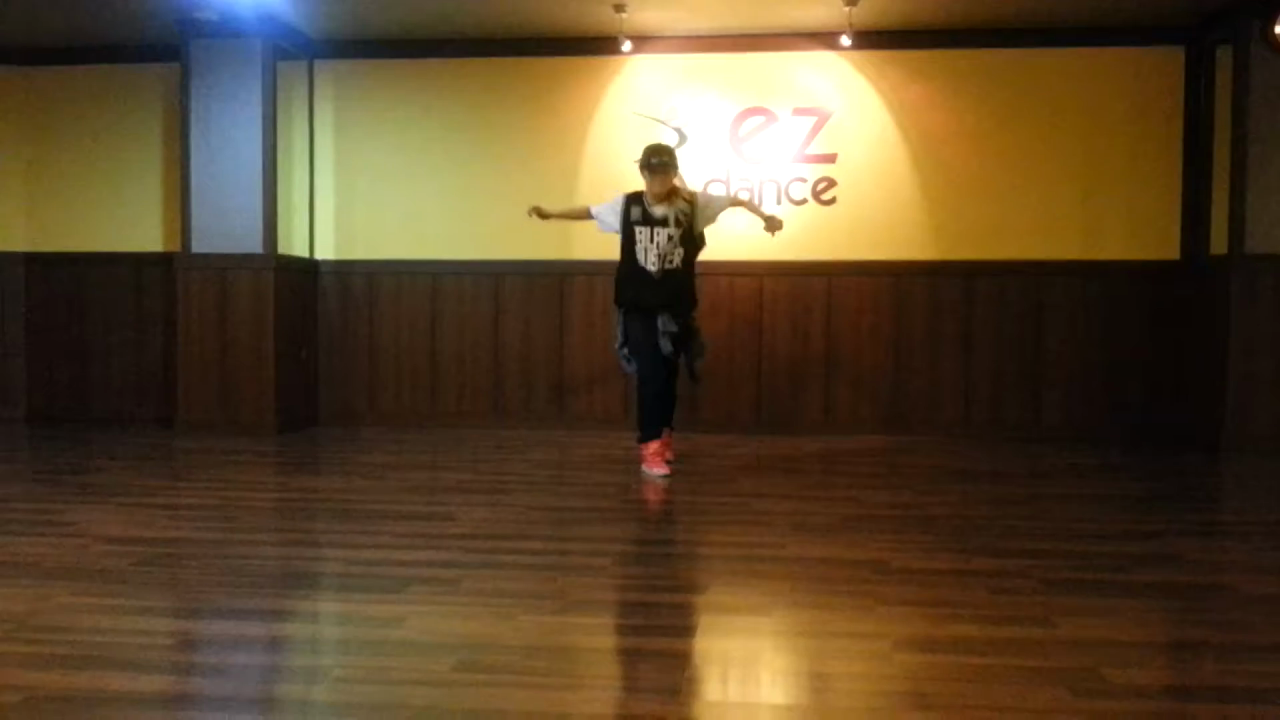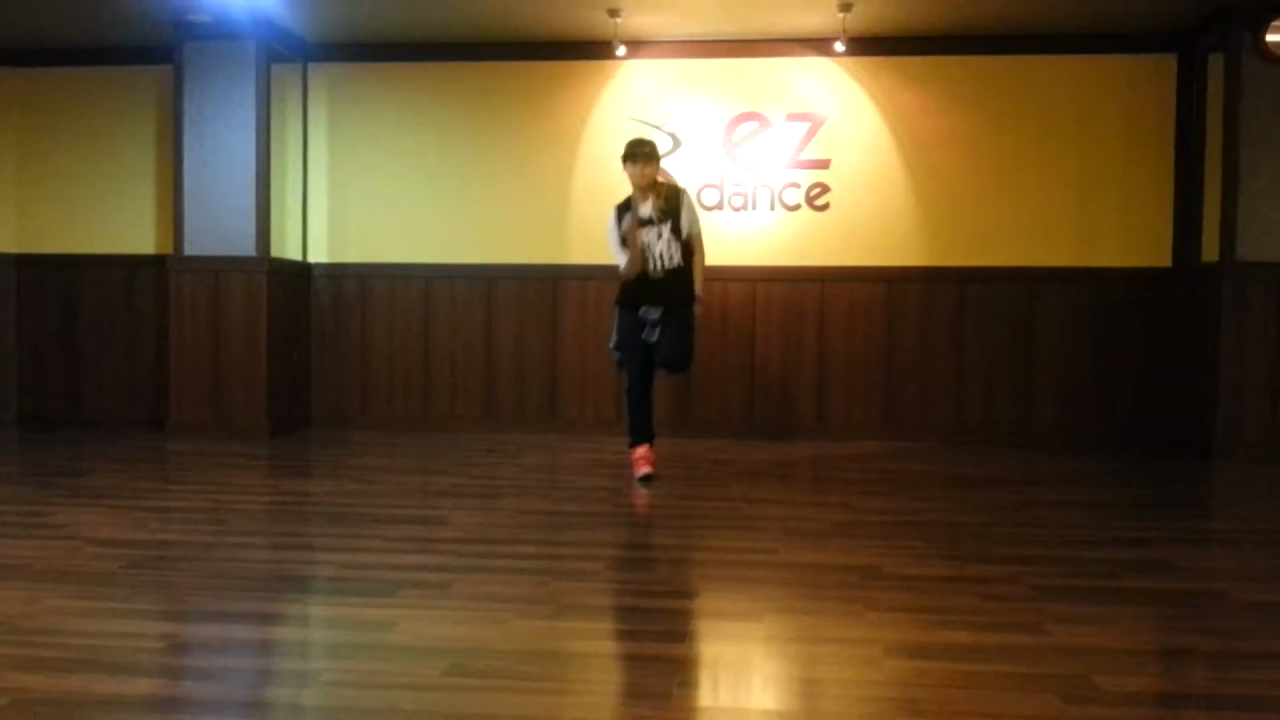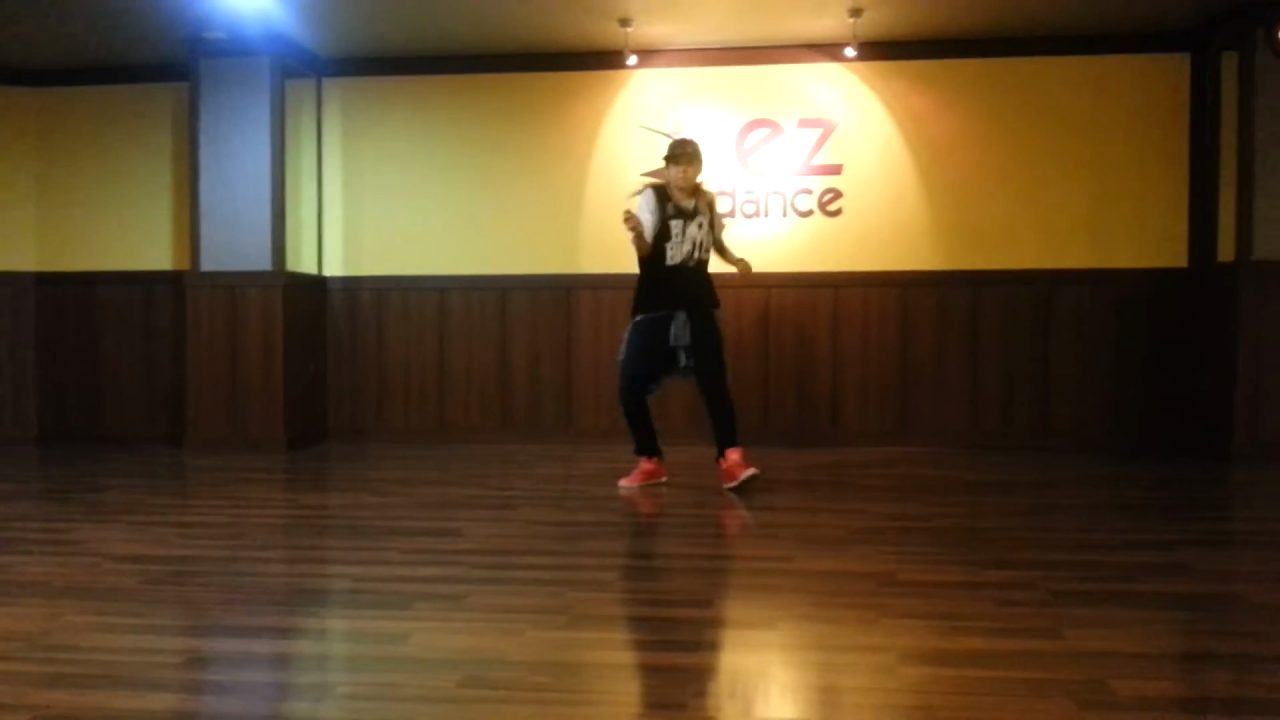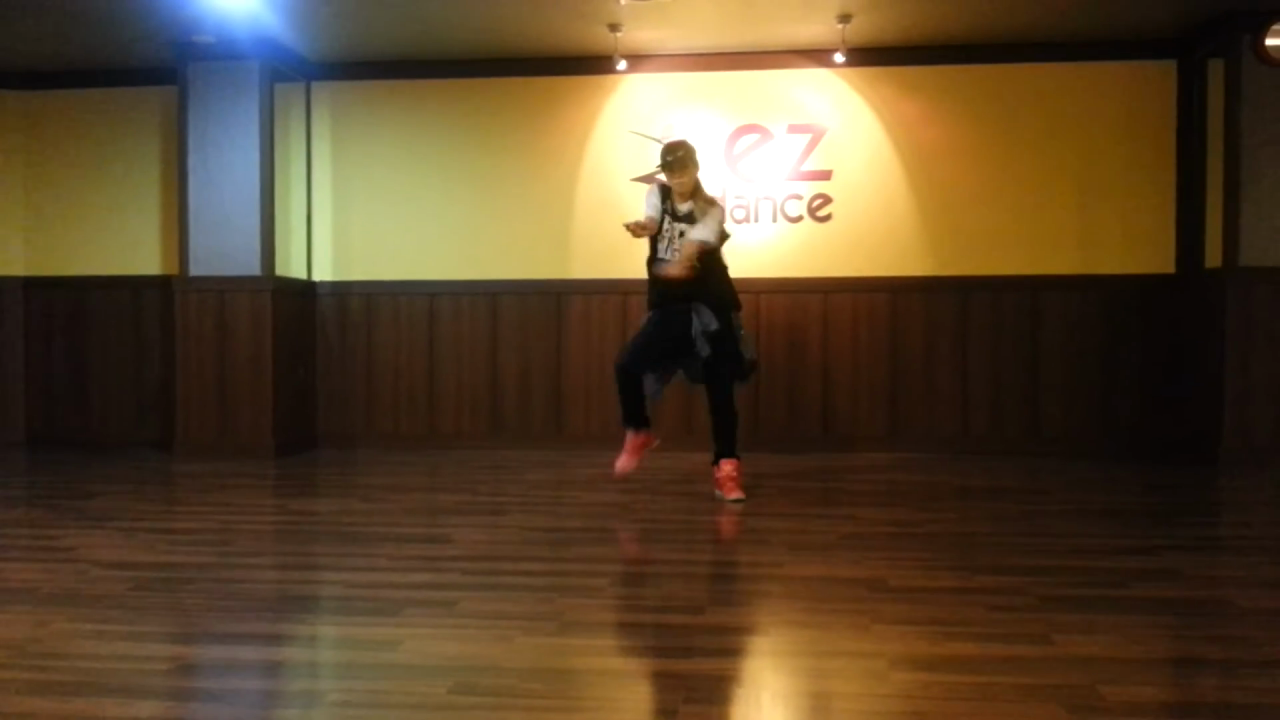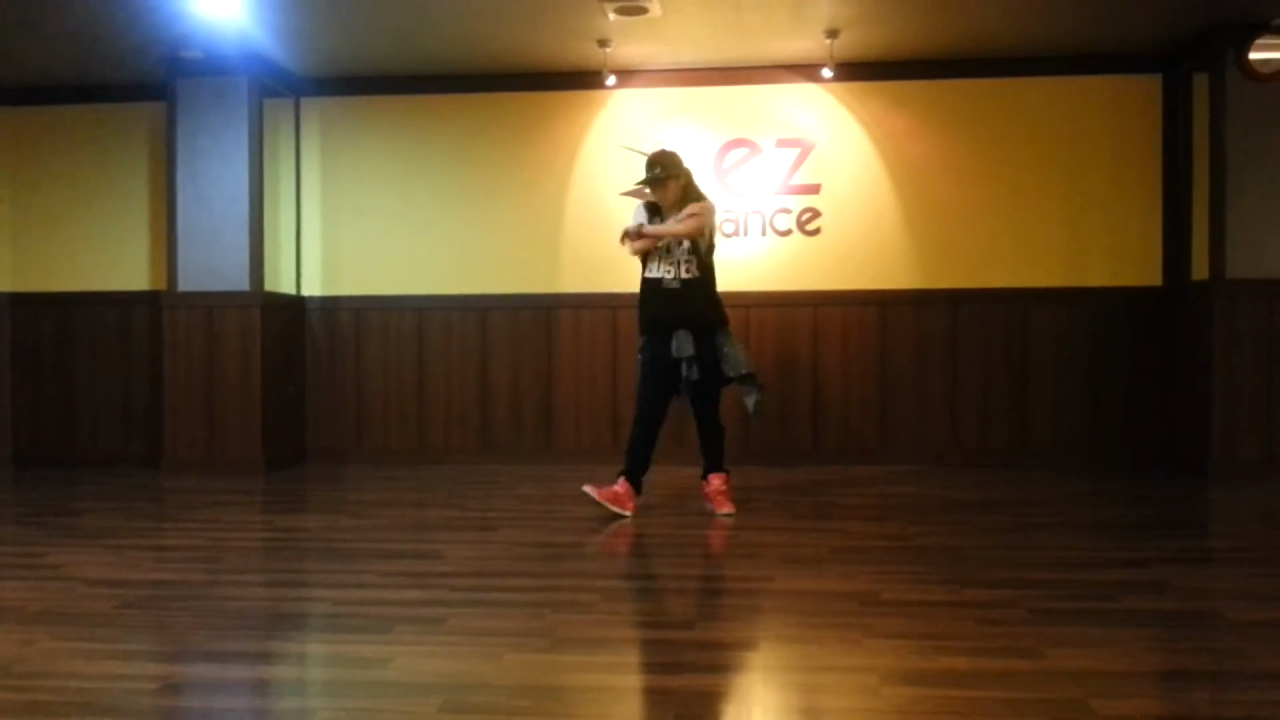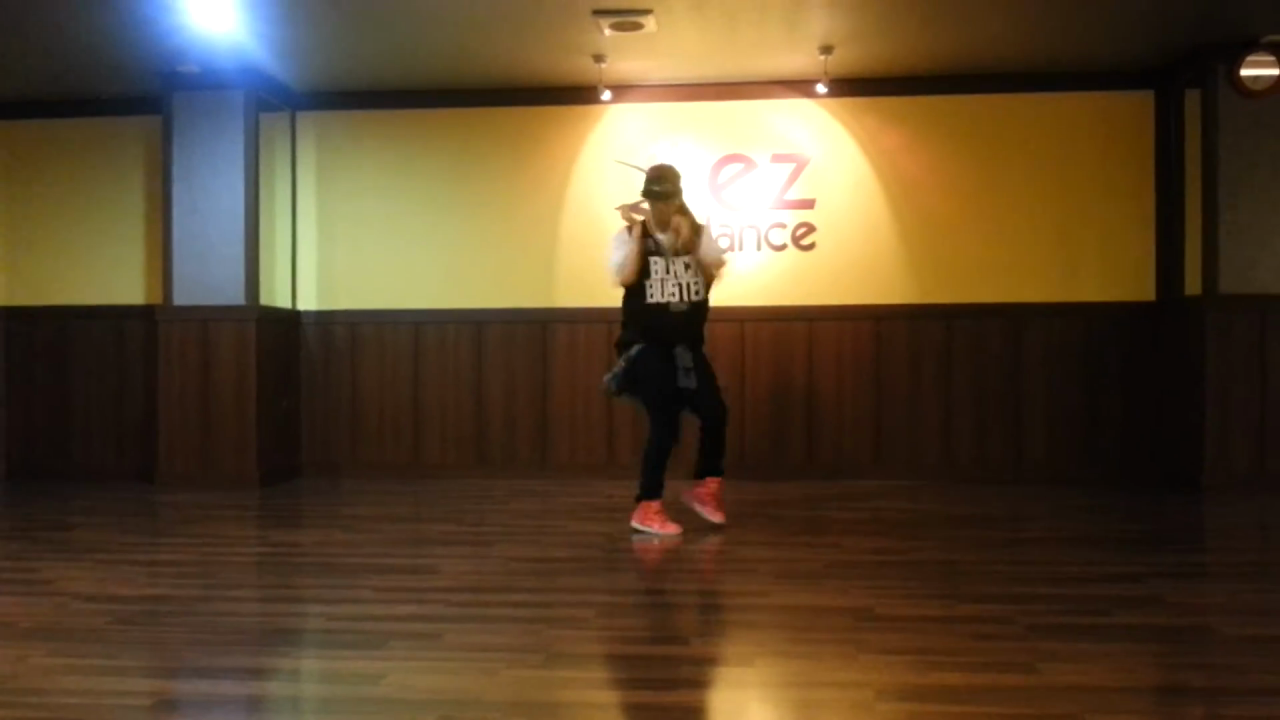
dt=0.3s
person 1, frame 1
left shoulder: (691, 203)
right shoulder: (626, 205)
left elbow: (733, 201)
right elbow: (592, 212)
left wrist: (764, 215)
right wrist: (550, 213)
left hip: (676, 305)
right hip: (638, 305)
left knee: (668, 374)
right knee: (649, 372)
left ankle: (663, 435)
right ankle: (651, 446)
person 1, frame 2
left shoulder: (678, 199)
right shoulder: (620, 215)
left elbow: (695, 247)
right elbow: (629, 269)
left wrist: (698, 294)
right wrist: (632, 244)
left hip: (676, 302)
right hip: (636, 304)
left knee: (676, 360)
right knee: (637, 378)
left ankle: (658, 355)
right ankle: (642, 453)
person 1, frame 3
left shoulder: (706, 202)
right shoulder: (651, 197)
right elbow: (642, 249)
left wrist: (734, 260)
right wrist: (634, 231)
left hip: (698, 307)
right hip: (655, 309)
left knee: (714, 384)
right knee: (631, 388)
left ankle: (733, 462)
right ankle: (649, 462)
person 1, frame 4
left shoulder: (711, 210)
right shoulder: (656, 193)
left elbow: (691, 253)
right elbow: (651, 226)
left wrist: (681, 266)
right wrist: (642, 228)
left hip: (713, 307)
right hip: (670, 306)
left knee: (720, 390)
right knee: (628, 366)
left ankle: (727, 471)
right ankle: (638, 434)
person 1, frame 5
left shoulder: (702, 208)
right shoulder: (646, 211)
left elbow: (690, 229)
right elbow: (636, 248)
left wrist: (646, 232)
right wrist: (664, 234)
left hip: (700, 325)
right hip: (658, 326)
left knee: (706, 406)
right knee: (649, 409)
left ankle: (716, 485)
right ankle: (627, 488)
person 1, frame 6
left shoulder: (697, 233)
right shoulder: (629, 235)
left elbow: (715, 271)
right elbow: (624, 278)
right wrist: (637, 231)
left hip: (687, 342)
right hip: (648, 343)
left knee: (715, 413)
right knee: (665, 422)
left ankle: (706, 491)
right ankle: (647, 508)
